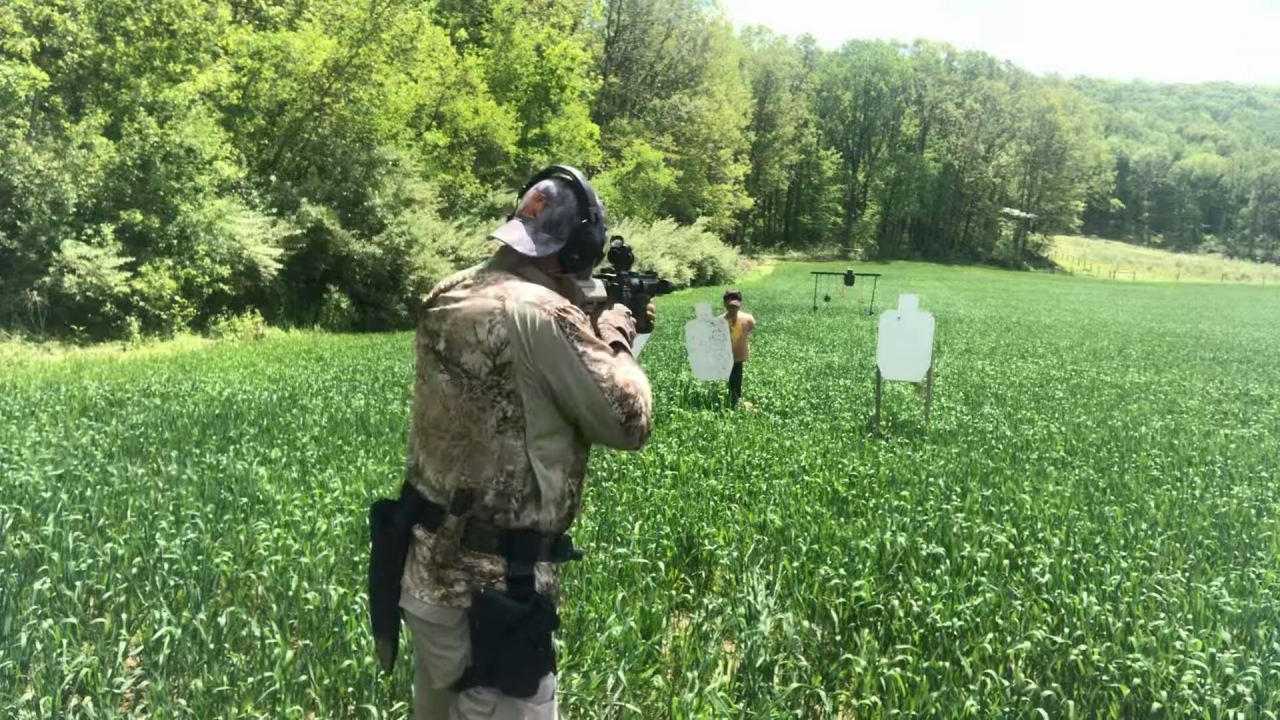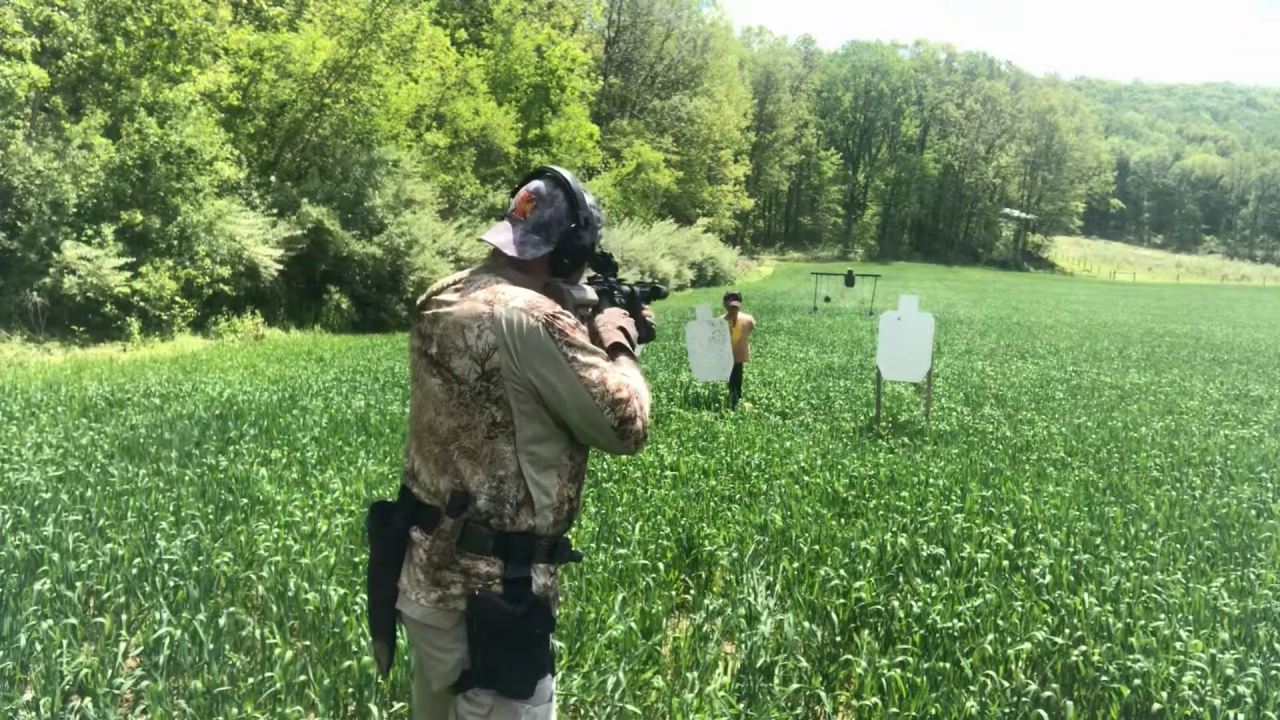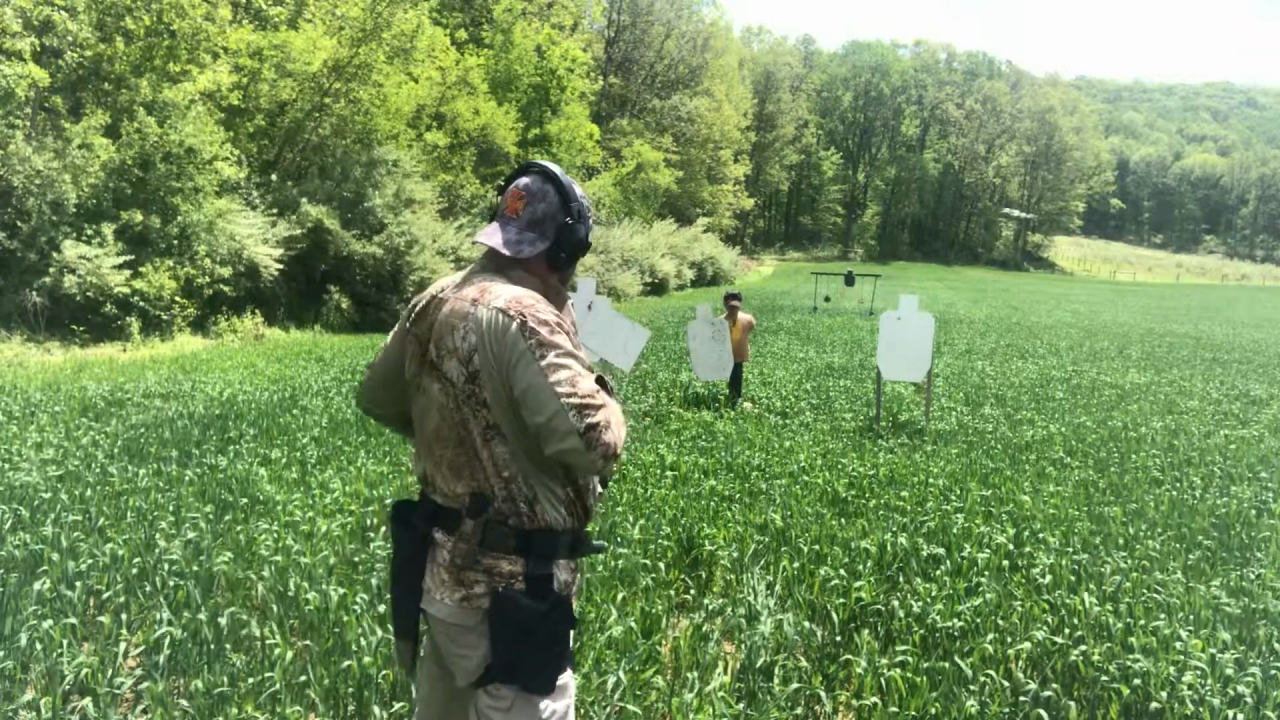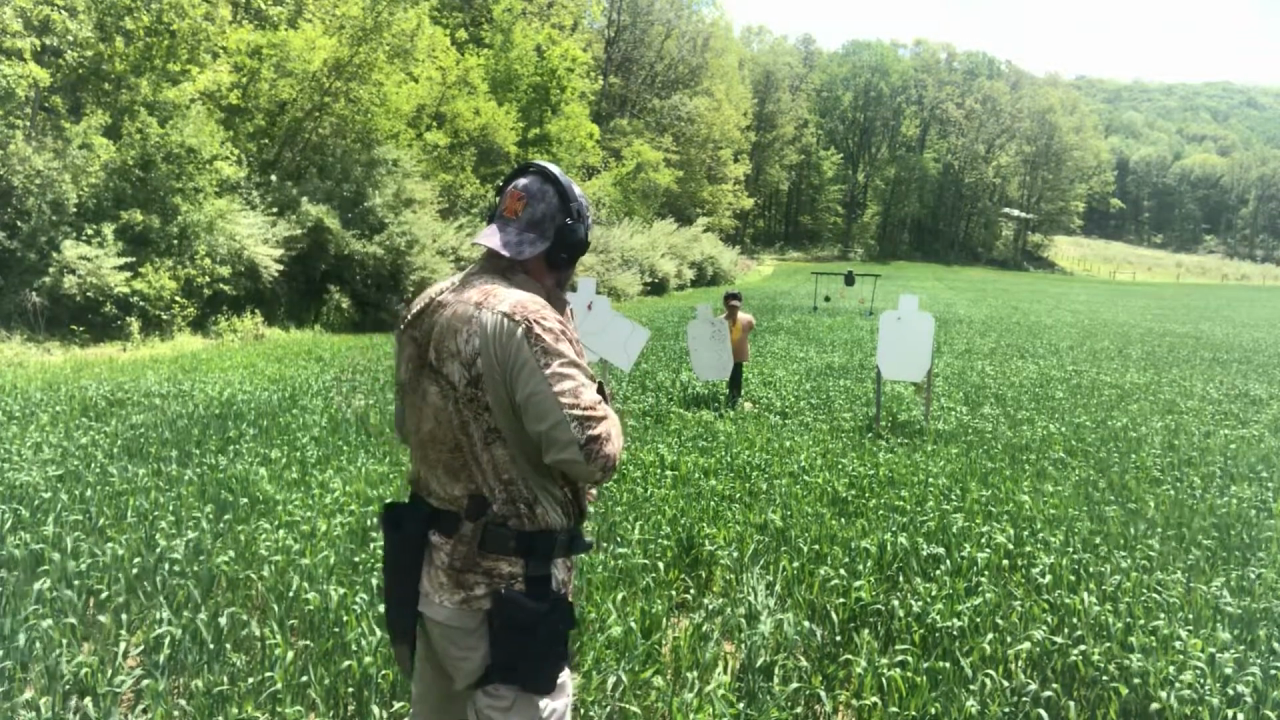
dt=1s
person 1, frame 1
left shoulder: (446, 299)
right shoulder: (542, 316)
right elbow: (627, 422)
left wrist: (595, 324)
right wrist: (615, 333)
left hip: (426, 570)
right hip: (492, 585)
person 1, frame 2
left shoulder: (440, 302)
right shoulder: (534, 321)
right elbow: (625, 425)
left wrist: (586, 334)
right wrist: (617, 344)
left hip: (425, 572)
right hip: (491, 586)
person 1, frame 3
left shoulder: (433, 302)
right shoulder: (523, 318)
left elbow: (378, 399)
right elbow: (590, 442)
right wrist: (602, 396)
left hip: (443, 567)
right hip: (511, 581)
person 1, frame 4
left shoulder: (429, 307)
right shoulder: (526, 322)
right elbow: (591, 453)
right wrist: (598, 403)
left hip: (436, 568)
right hip: (508, 584)
